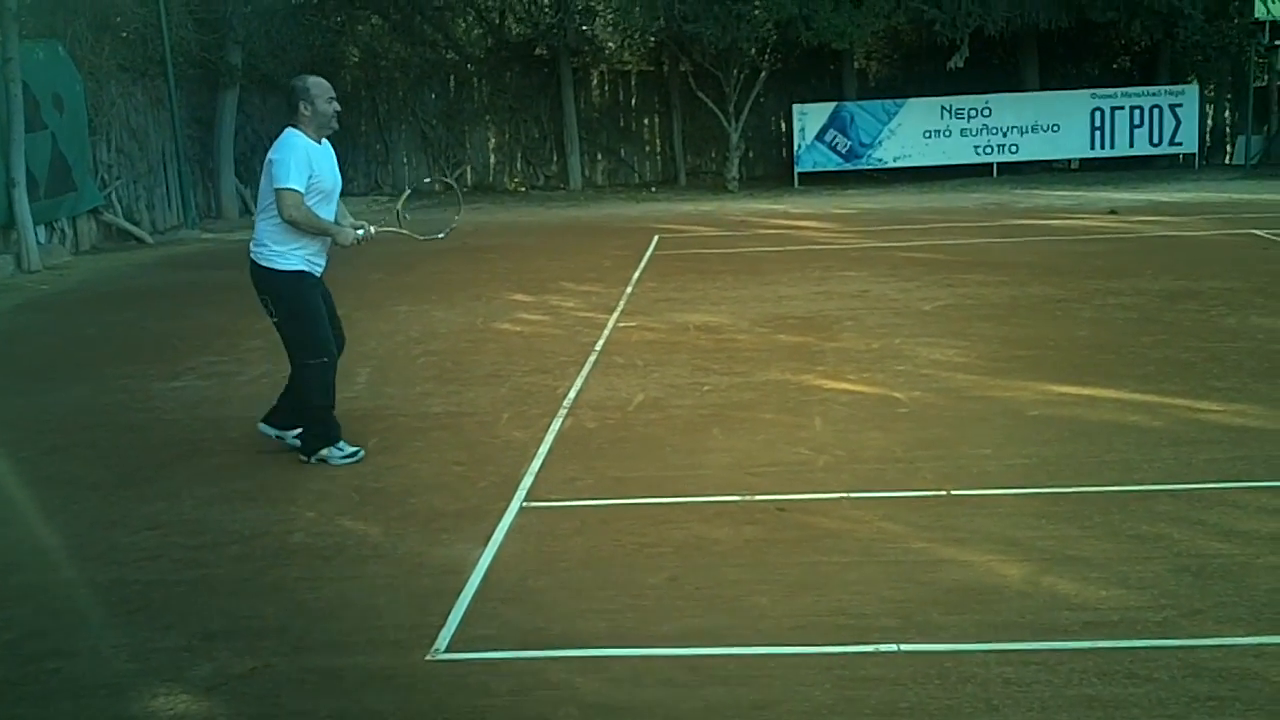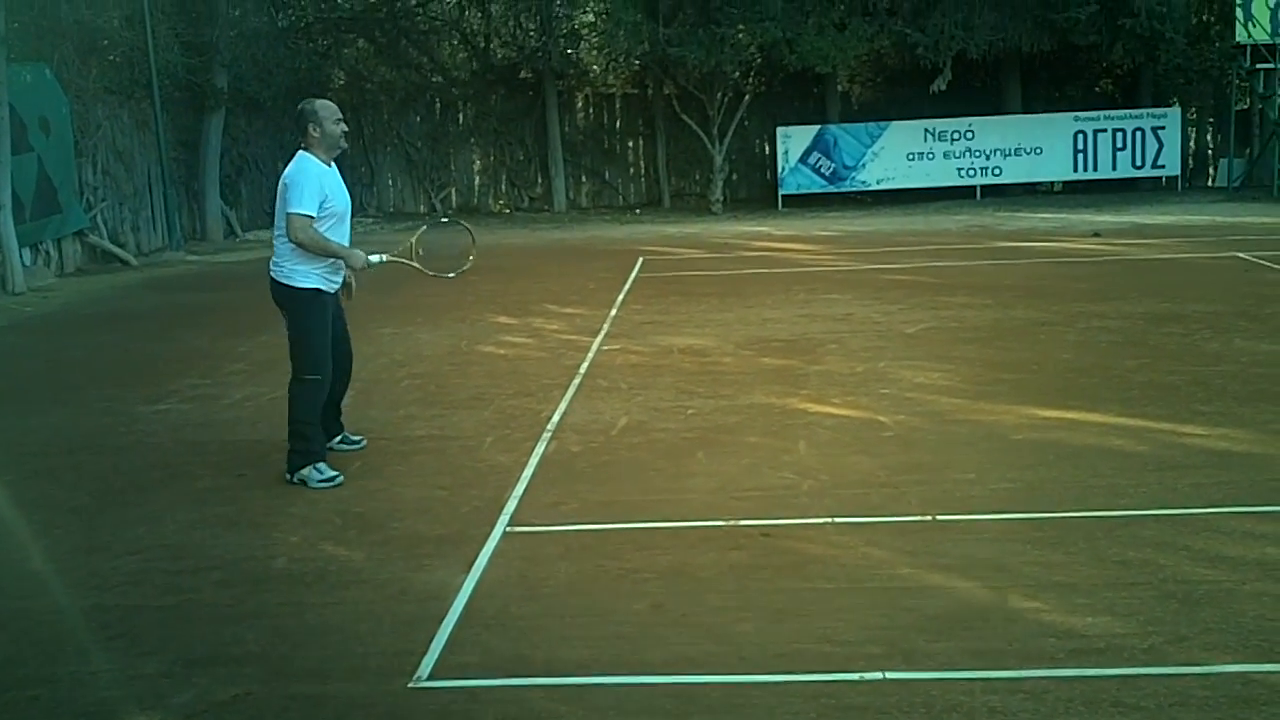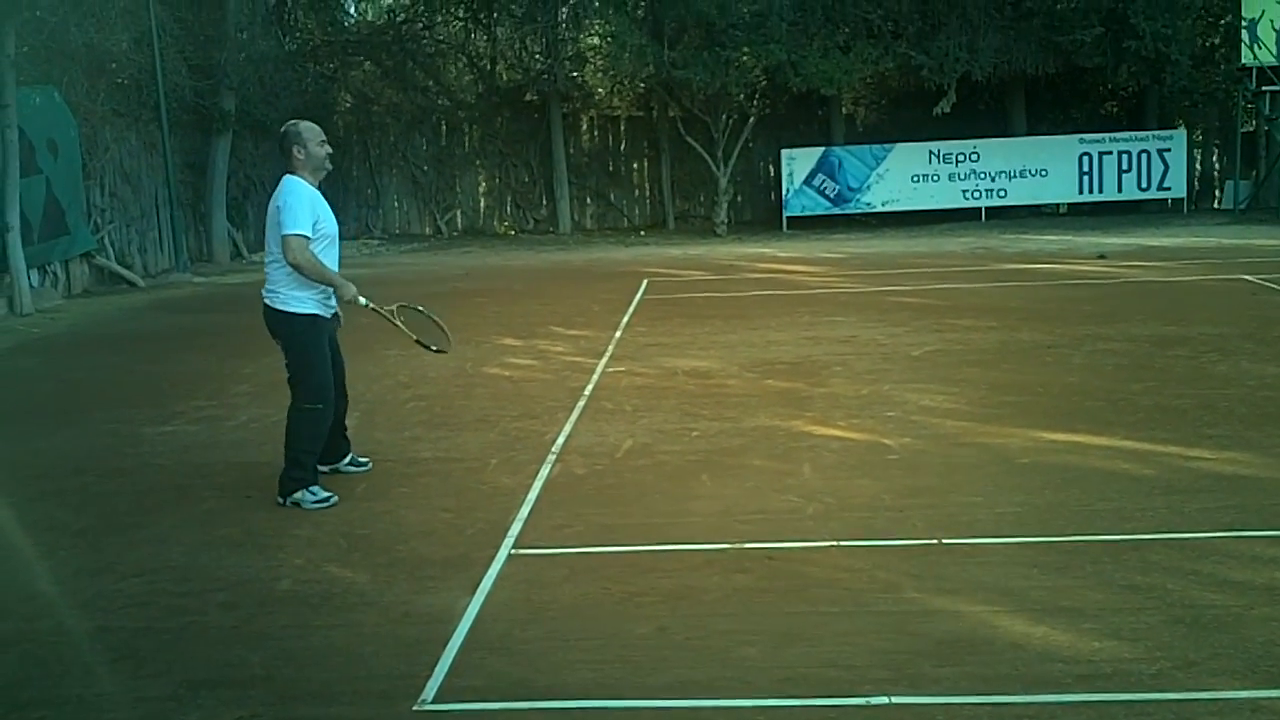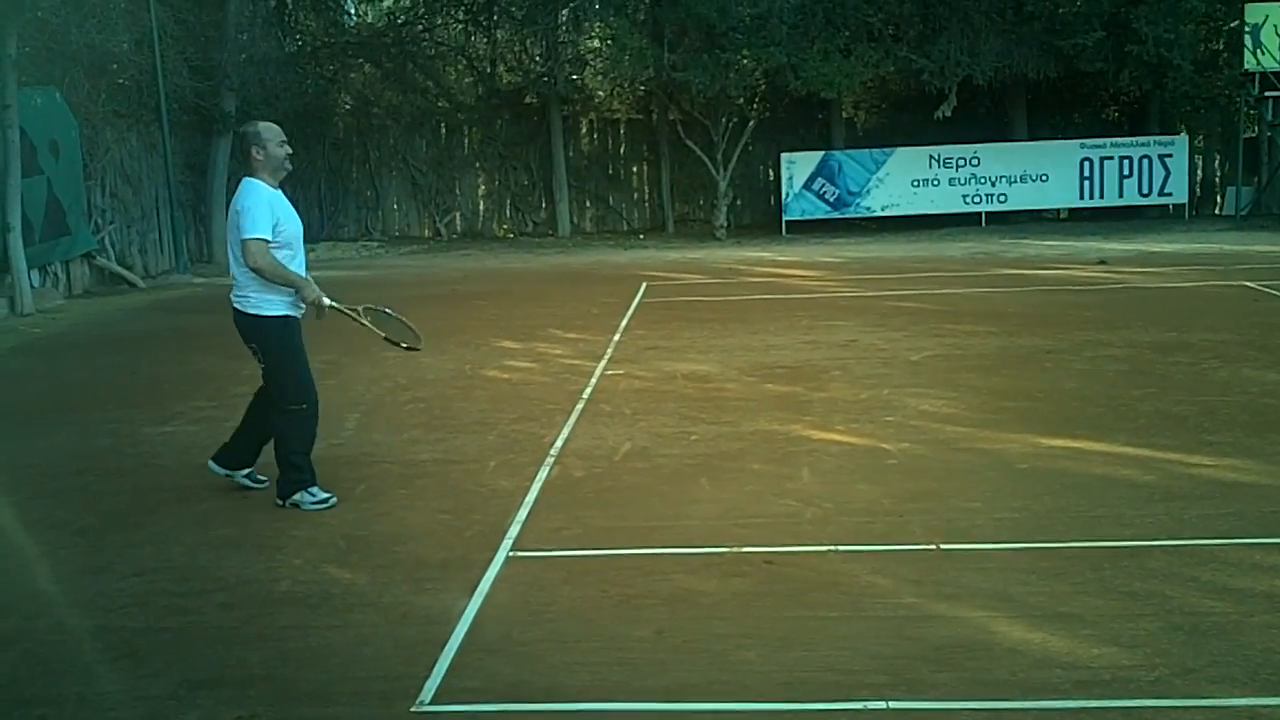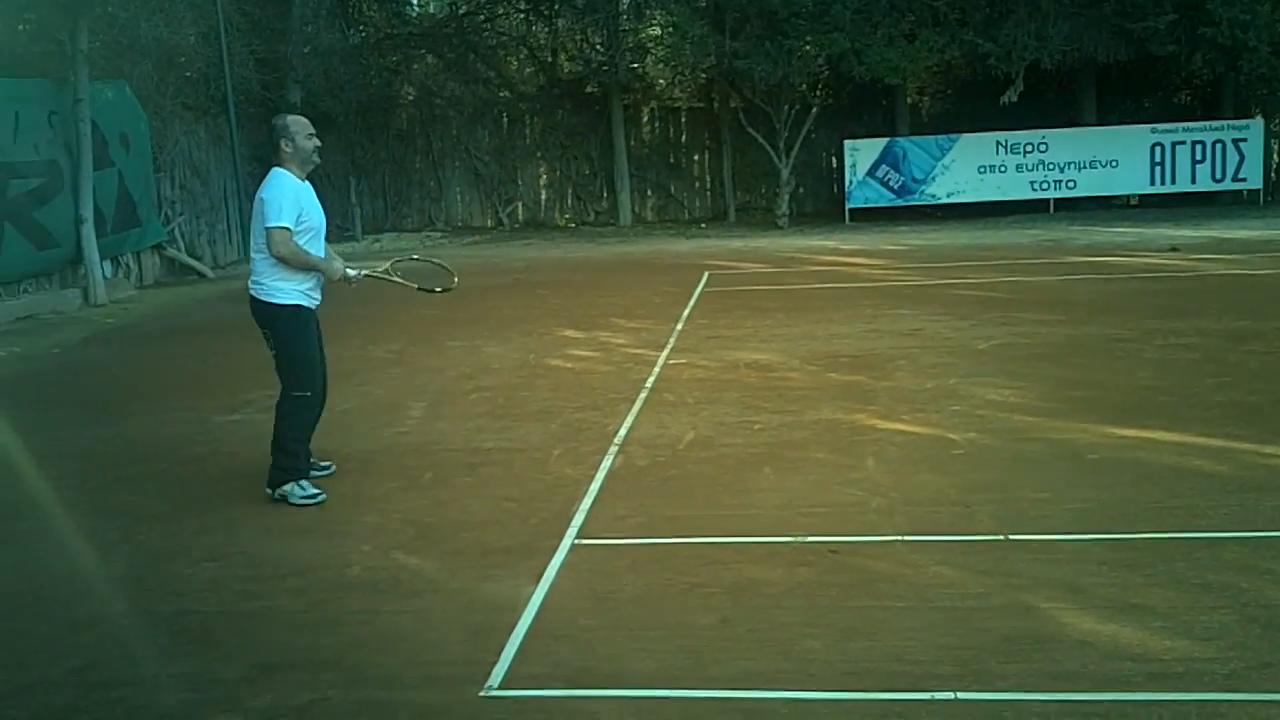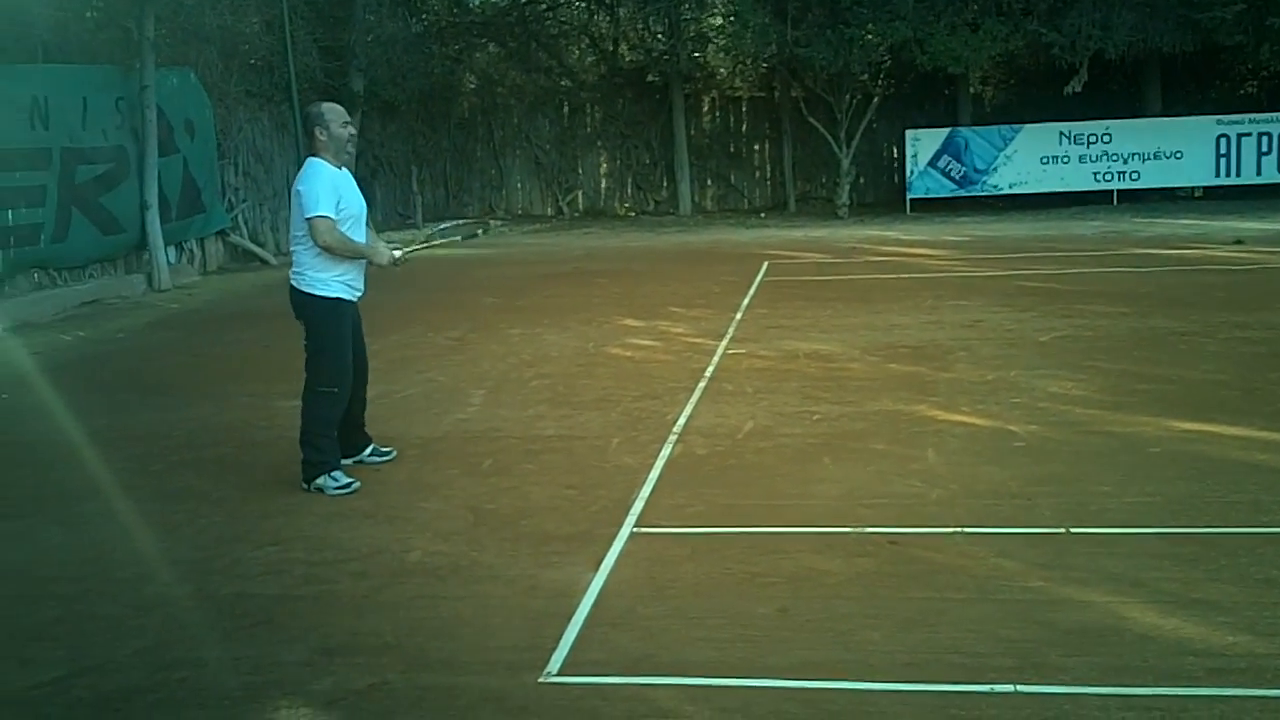
dt=0.5s
person 1, frame 1
left shoulder: (322, 148)
right shoulder: (292, 148)
left elbow: (327, 199)
right elbow: (291, 210)
left wrist: (349, 222)
right wrist: (335, 232)
left hip: (304, 269)
right hip: (281, 269)
left knee: (331, 344)
right knee: (318, 354)
left ankle: (283, 420)
right ankle: (320, 441)
person 1, frame 2
left shoulder: (327, 168)
right shoulder: (306, 172)
right elbow: (300, 232)
left wrist: (344, 266)
right wrist: (347, 255)
left hip: (322, 286)
right hip: (301, 287)
left knee: (338, 363)
right knee: (313, 372)
left ankle: (326, 431)
right ankle: (303, 461)
person 1, frame 3
left shoulder: (308, 192)
right shoulder: (295, 194)
right elbow: (296, 255)
left wrist: (330, 301)
right wrist: (340, 284)
left hip: (313, 311)
right hip: (295, 314)
left knee: (333, 387)
right knee: (313, 398)
left ankle: (333, 454)
right ankle: (296, 485)
person 1, frame 4
left shoulder: (272, 195)
right shoulder: (255, 197)
right elbow: (256, 259)
left wrist: (309, 287)
right wrist: (302, 287)
left hip: (276, 313)
right hip: (267, 316)
left knee: (277, 394)
right knee: (299, 400)
left ankle: (233, 460)
right ankle: (296, 486)
person 1, frame 5
left shoulder: (302, 186)
right shoulder: (280, 187)
right elbow: (280, 246)
left wrist: (336, 262)
right wrist: (325, 267)
left hip: (298, 303)
right hip: (281, 304)
left knee: (310, 385)
right knee: (303, 389)
left ankle: (293, 462)
right ankle: (287, 478)
person 1, frame 6
left shoulder: (342, 174)
right shoulder: (317, 177)
left elbow: (355, 224)
right elbow: (325, 237)
left wrist: (379, 245)
right wrist: (371, 253)
left hip: (342, 295)
right hip: (321, 296)
left knee: (354, 375)
right knee: (328, 381)
left ankle: (353, 444)
right ankle: (319, 469)
